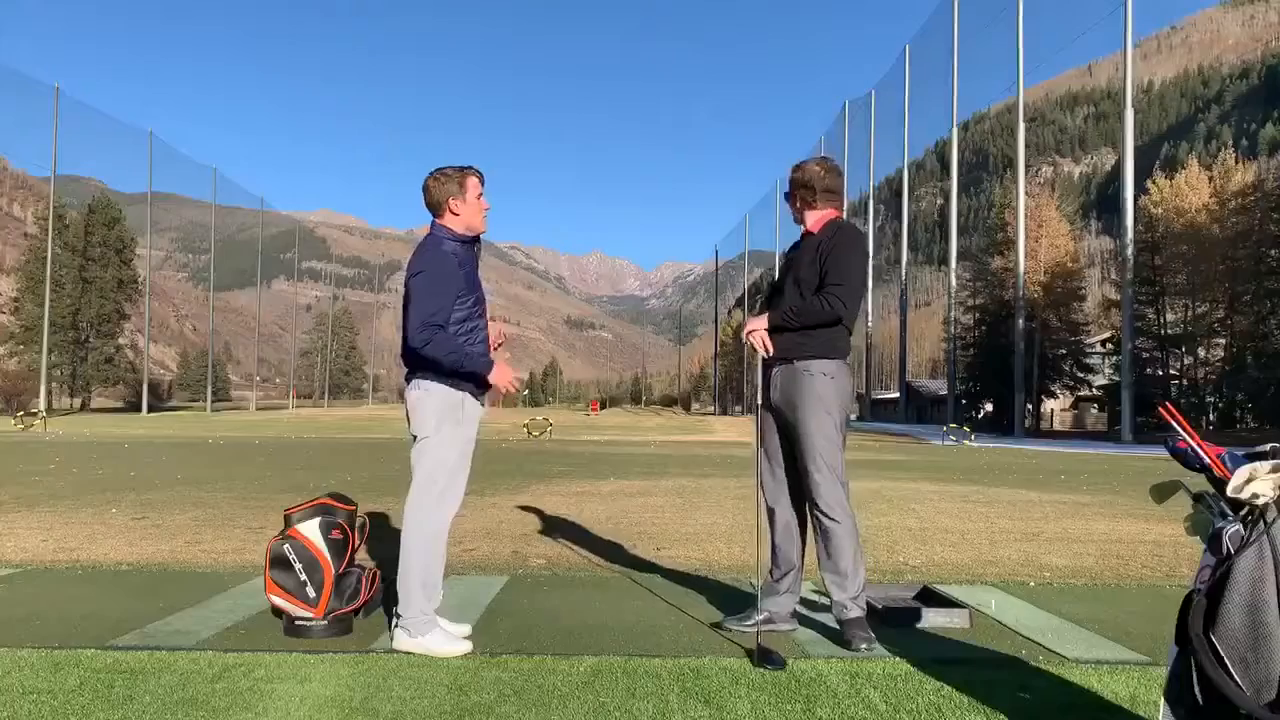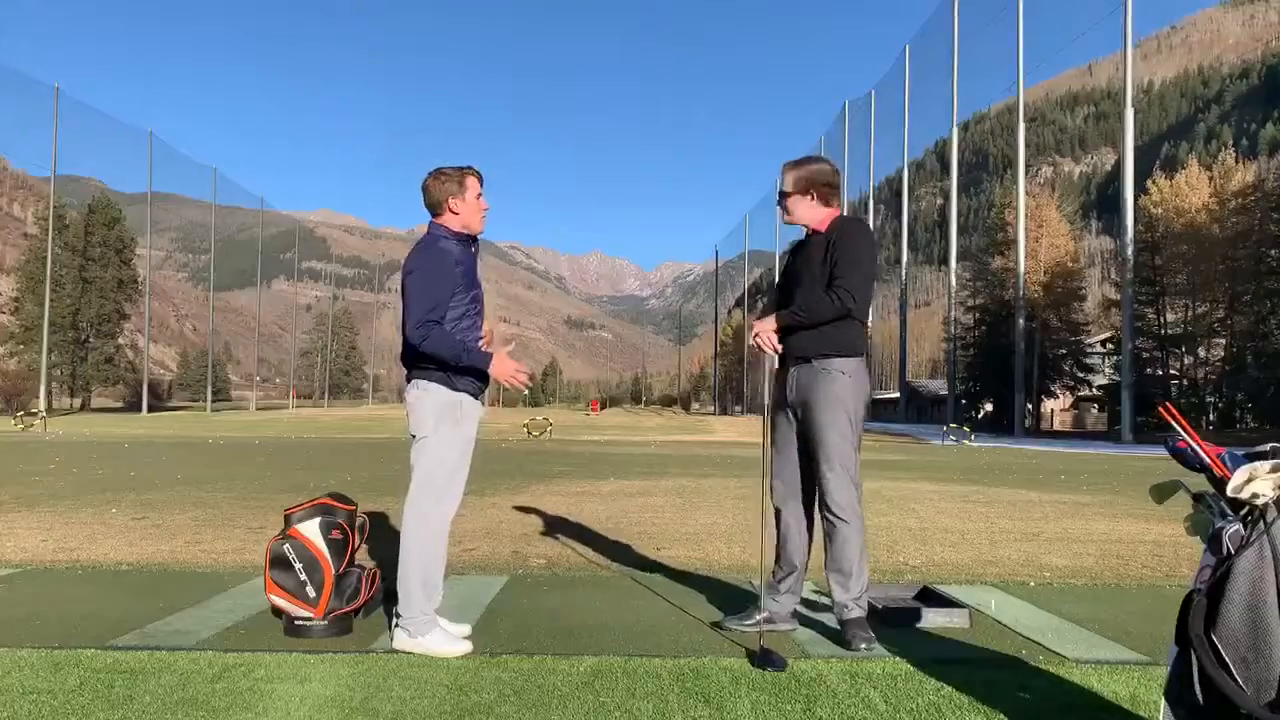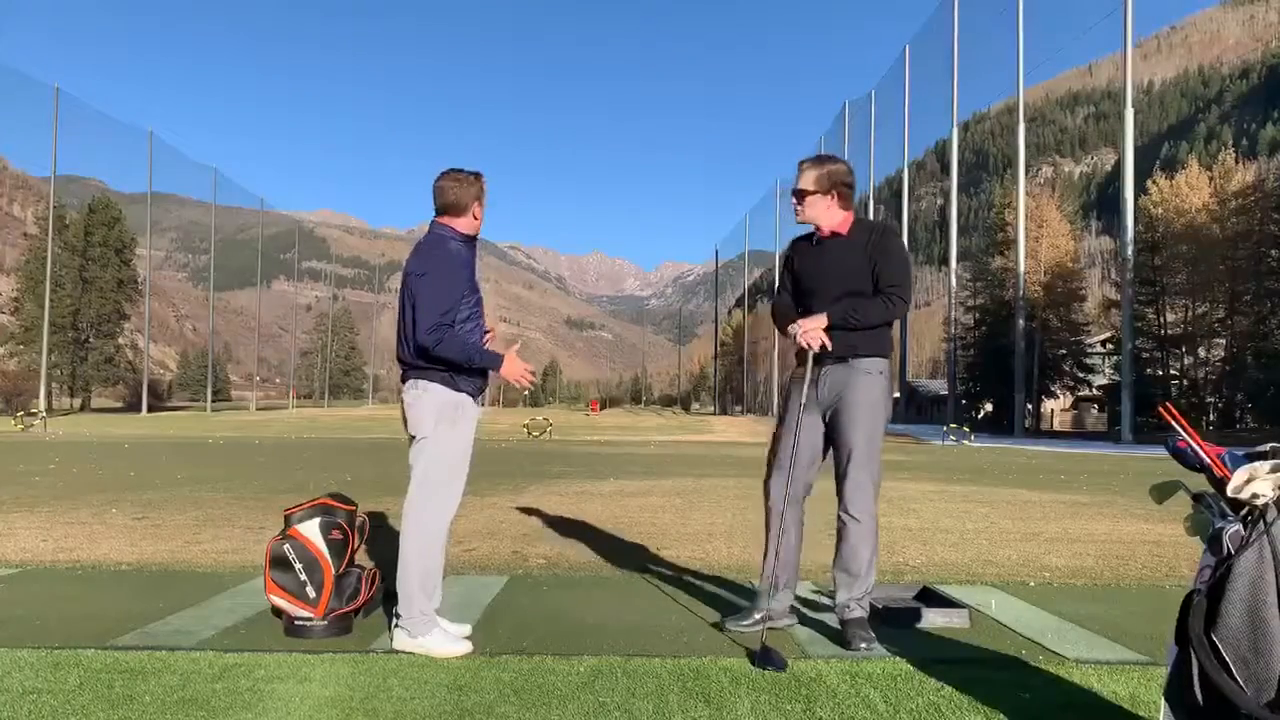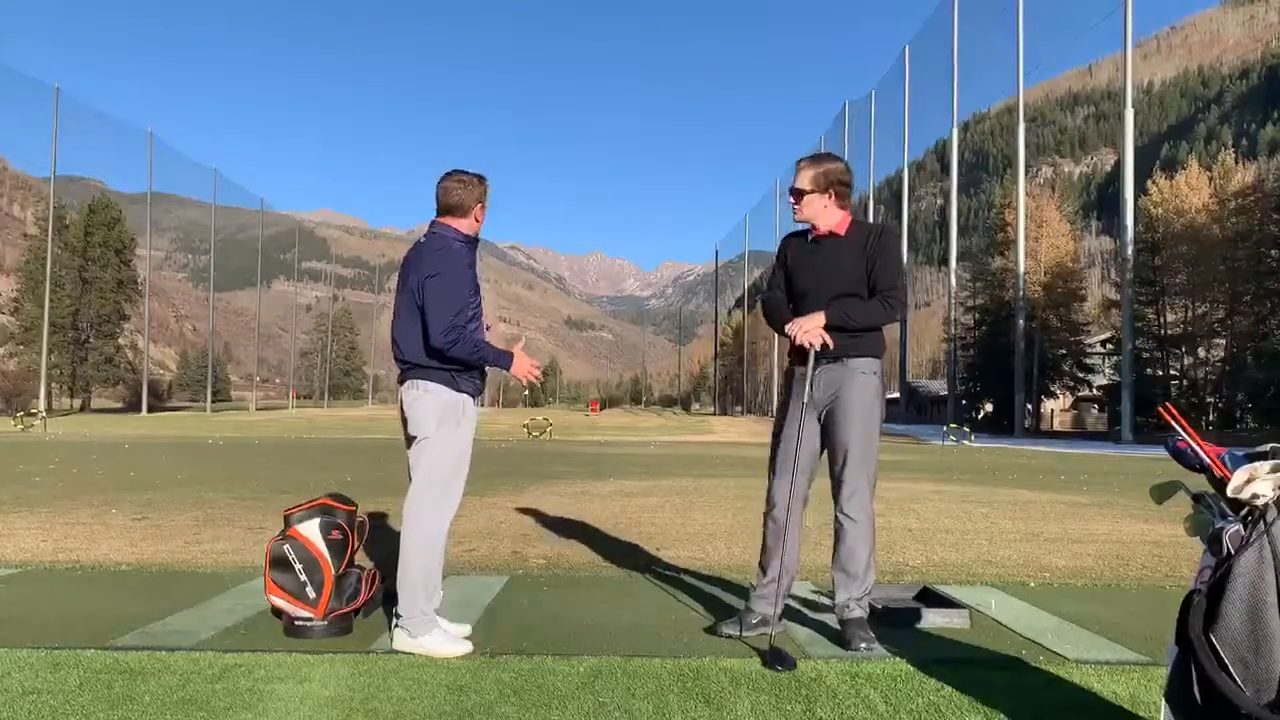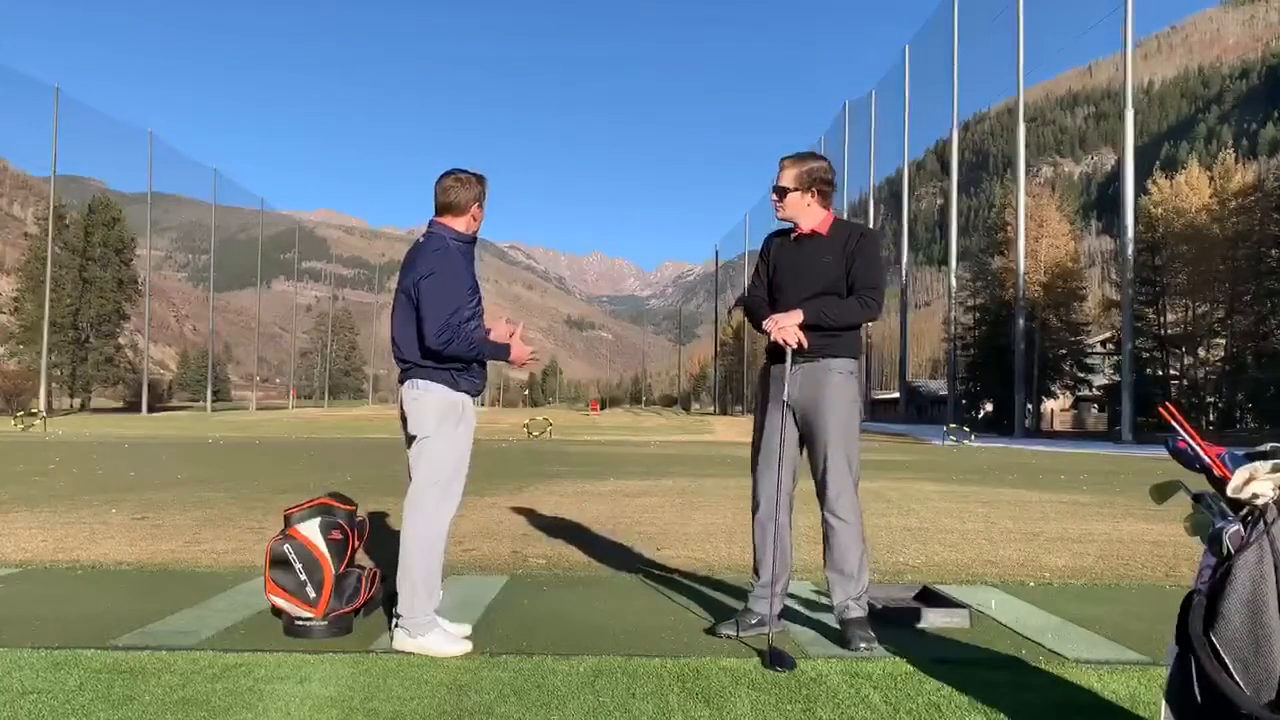
dt=0.4s
person 1, frame 1
left shoulder: (844, 239)
right shoulder: (799, 247)
left elbow: (837, 305)
right elbow: (774, 304)
left wrist: (770, 319)
right wrist: (757, 327)
left hip: (817, 374)
right hip: (776, 375)
left knee: (826, 493)
right knee: (780, 496)
left ankle: (850, 609)
right ankle: (778, 603)
person 1, frame 2
left shoulder: (852, 234)
right shoulder: (800, 248)
left elbow: (845, 299)
right elbow: (779, 301)
left wrist: (776, 321)
right wrist: (766, 326)
left hip: (834, 373)
right hip: (791, 374)
left knee: (837, 493)
right knee: (788, 494)
left ankle: (852, 610)
right ankle: (780, 603)
person 1, frame 3
left shoulder: (879, 238)
right shoulder: (799, 250)
left elbow: (896, 301)
right elbow: (781, 304)
left wrist: (825, 318)
right wrist: (796, 326)
left hip: (861, 373)
right hip: (808, 375)
left knee: (855, 495)
right knee: (783, 485)
left ankle: (853, 610)
right ankle: (776, 600)
person 1, frame 4
left shoulder: (876, 239)
right shoulder: (792, 246)
left elbow: (891, 305)
right elbow: (772, 302)
left wrist: (822, 316)
right wrist: (794, 324)
left hip: (854, 373)
right hip: (802, 374)
left knee: (852, 495)
right knee: (782, 493)
left ankle: (853, 611)
right ankle: (765, 605)
person 1, frame 5
left shoulder: (857, 239)
right shoulder: (774, 244)
left elbow: (867, 304)
right elbow: (753, 300)
left wrist: (800, 315)
right wrist: (771, 321)
left hip: (831, 372)
right hip: (778, 372)
left knee: (838, 493)
right knee: (768, 492)
left ankle: (852, 610)
right ankle: (764, 604)
person 2, frame 1
left shoulder: (457, 251)
right shoulder: (438, 256)
right elbow: (424, 337)
left wrist: (483, 329)
right wrist: (488, 366)
left hip: (453, 393)
right hip: (444, 393)
left knee: (438, 503)
right knee: (432, 504)
left ankle: (422, 612)
right ankle: (414, 624)
person 2, frame 2
left shoulder: (457, 250)
right shoulder: (434, 254)
right elbow: (422, 333)
left wrist: (476, 332)
right wrist: (487, 361)
left hip: (455, 392)
right hip: (442, 394)
left knee: (438, 504)
right knee: (431, 505)
left ankle: (422, 612)
right ankle: (413, 625)
person 2, frame 3
left shoulder: (441, 250)
right shoulder: (443, 256)
right elbow: (434, 337)
left wrist: (476, 334)
right wrist: (497, 362)
left hip: (445, 392)
right hip: (443, 393)
left knee: (434, 504)
right knee: (431, 505)
left ankle: (421, 612)
right ankle: (413, 624)
person 2, frame 4
left shoulder: (423, 250)
right shoulder: (450, 257)
right elbow: (447, 337)
left wrist: (474, 331)
right wrist: (507, 359)
left hip: (429, 388)
right hip: (444, 393)
left knee: (431, 503)
right knee: (432, 505)
left ankle: (419, 613)
right ankle: (414, 625)
person 2, frame 5
left shoulder: (427, 250)
right shoulder: (446, 256)
right elbow: (442, 337)
left wrist: (486, 336)
right wrist: (504, 351)
left hip: (433, 390)
right hip: (443, 393)
left knee: (432, 503)
right knee: (432, 505)
left ankle: (419, 613)
right ankle: (414, 624)
